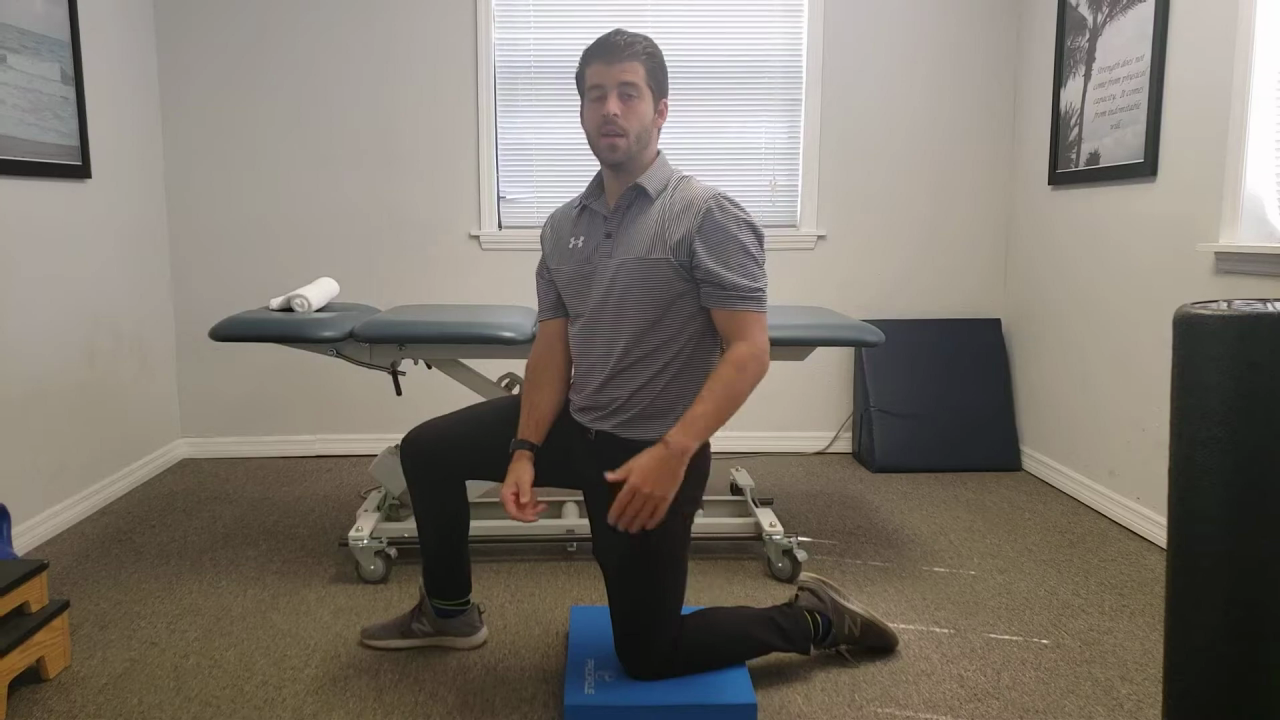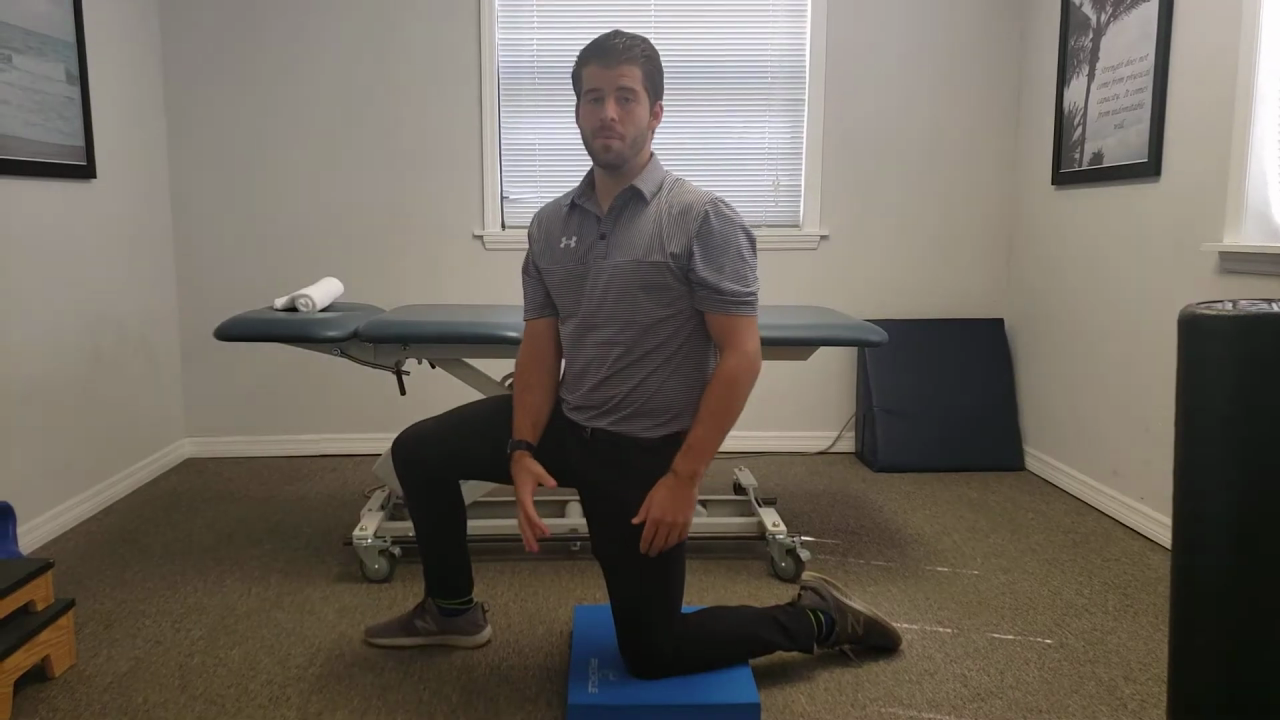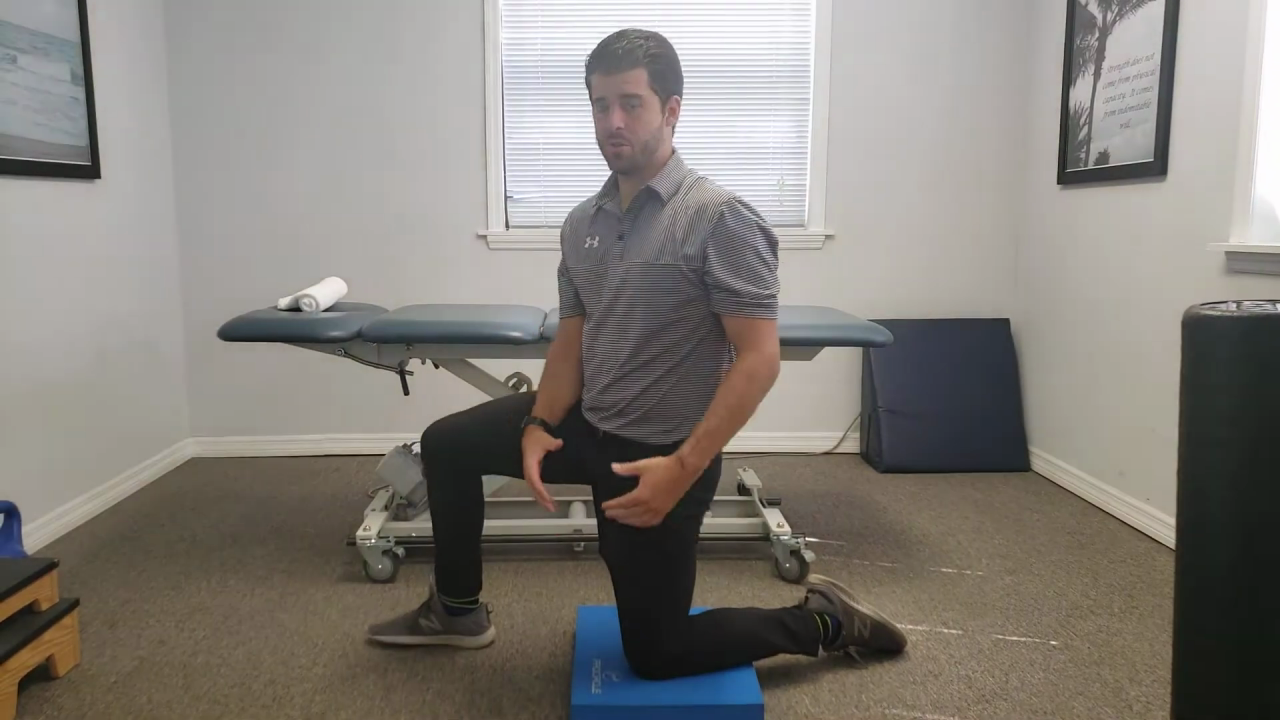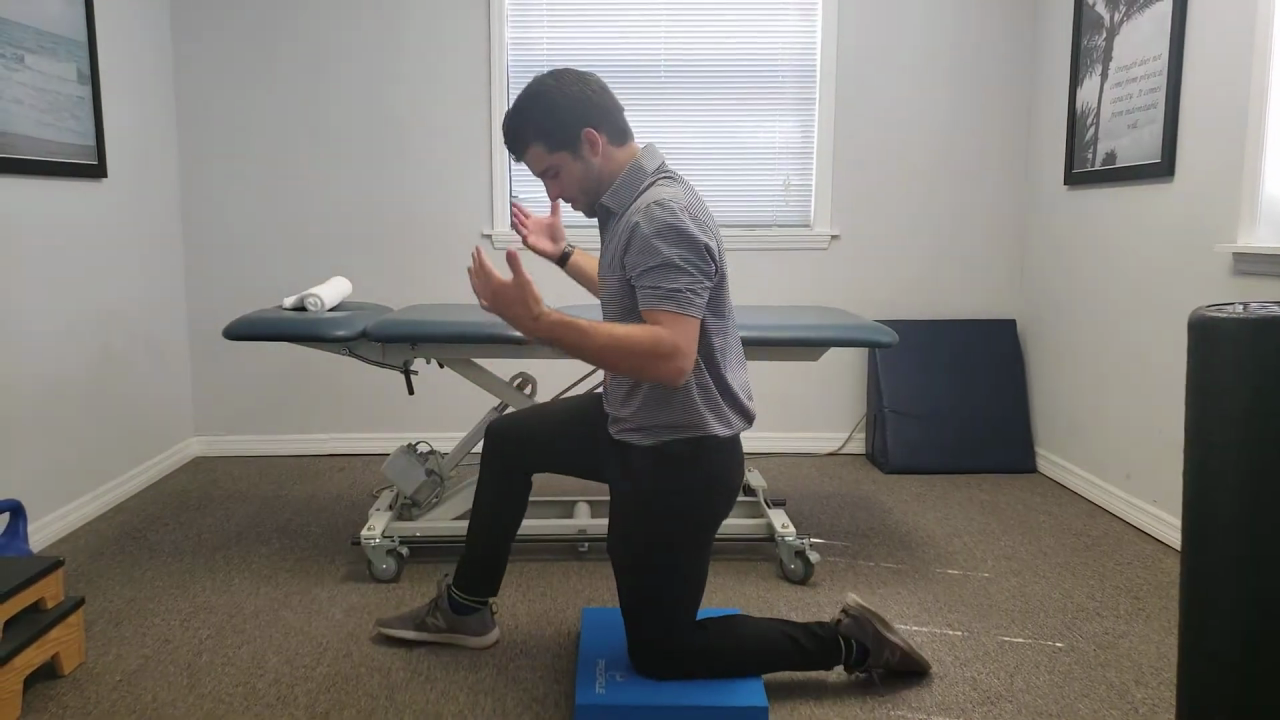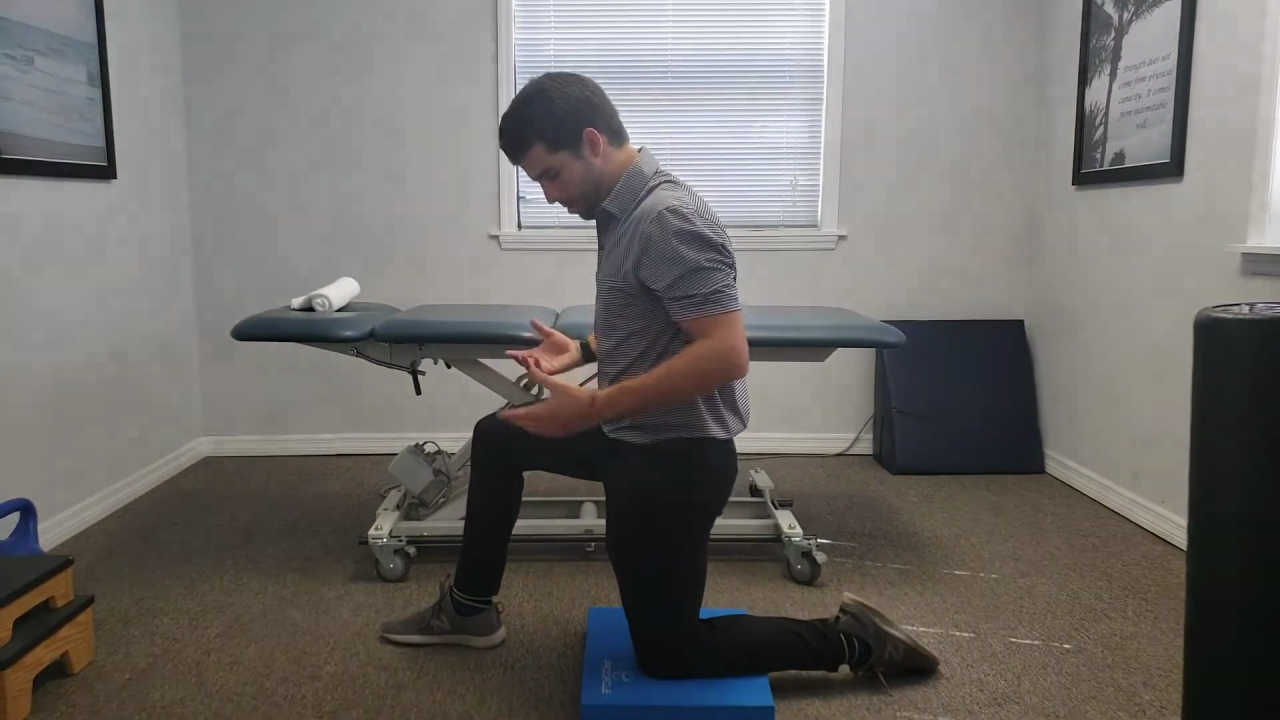
dt=1s
person 1, frame 1
left shoulder: (707, 215)
right shoulder: (562, 226)
left elbow: (748, 351)
right elbow: (552, 348)
left wrist: (674, 452)
right wrist: (525, 451)
left hip: (651, 449)
right hip: (577, 428)
left knee: (649, 656)
right knee: (428, 449)
left ankle: (814, 618)
right ankle: (449, 611)
person 1, frame 2
left shoulder: (701, 219)
right shoulder: (550, 224)
left elbow: (741, 356)
right elbow: (540, 347)
left wrist: (684, 476)
right wrist: (522, 452)
left hip: (647, 451)
right hip: (569, 424)
left knee: (652, 653)
right knee: (419, 450)
left ankle: (816, 618)
right ankle: (452, 609)
person 1, frame 3
left shoulder: (720, 218)
right shoulder: (583, 222)
left elbow: (759, 359)
right elbow: (572, 339)
left wrist: (684, 467)
right wrist: (539, 426)
left hip: (660, 453)
right hip: (590, 426)
left knee: (656, 654)
right knee: (447, 444)
left ankle: (823, 621)
right ankle: (458, 609)
person 1, frame 4
left shoulder: (660, 217)
right shoulder: (637, 199)
left elbow: (670, 355)
left wrist: (540, 322)
right wrist: (562, 254)
left hip: (682, 456)
right hip: (638, 427)
left knee: (660, 651)
right knee: (508, 439)
left ankle: (847, 640)
right ankle: (465, 608)
person 1, frame 5
left shoulder: (667, 219)
right shoulder: (626, 208)
left elbow: (724, 354)
left wrist: (590, 407)
right wrist: (582, 350)
left hip: (675, 457)
right hip: (634, 431)
left knee: (666, 652)
right knee: (497, 439)
left ankle: (849, 638)
right ankle: (469, 608)
